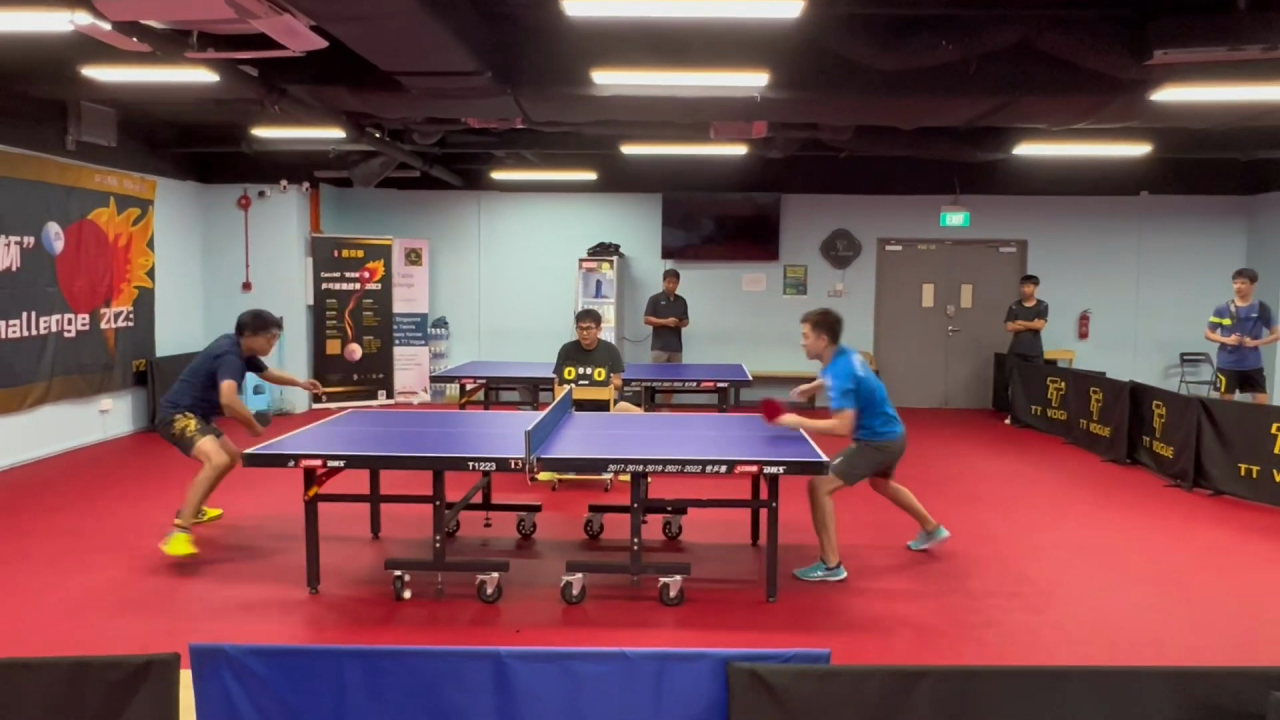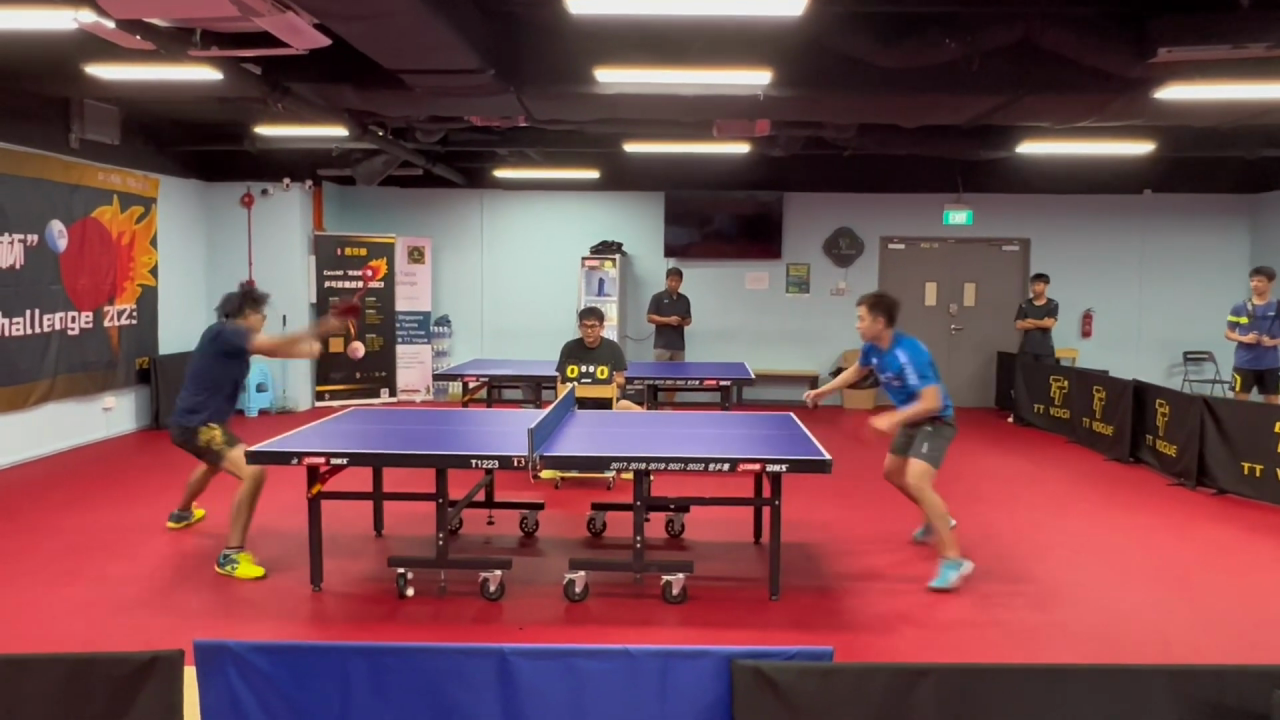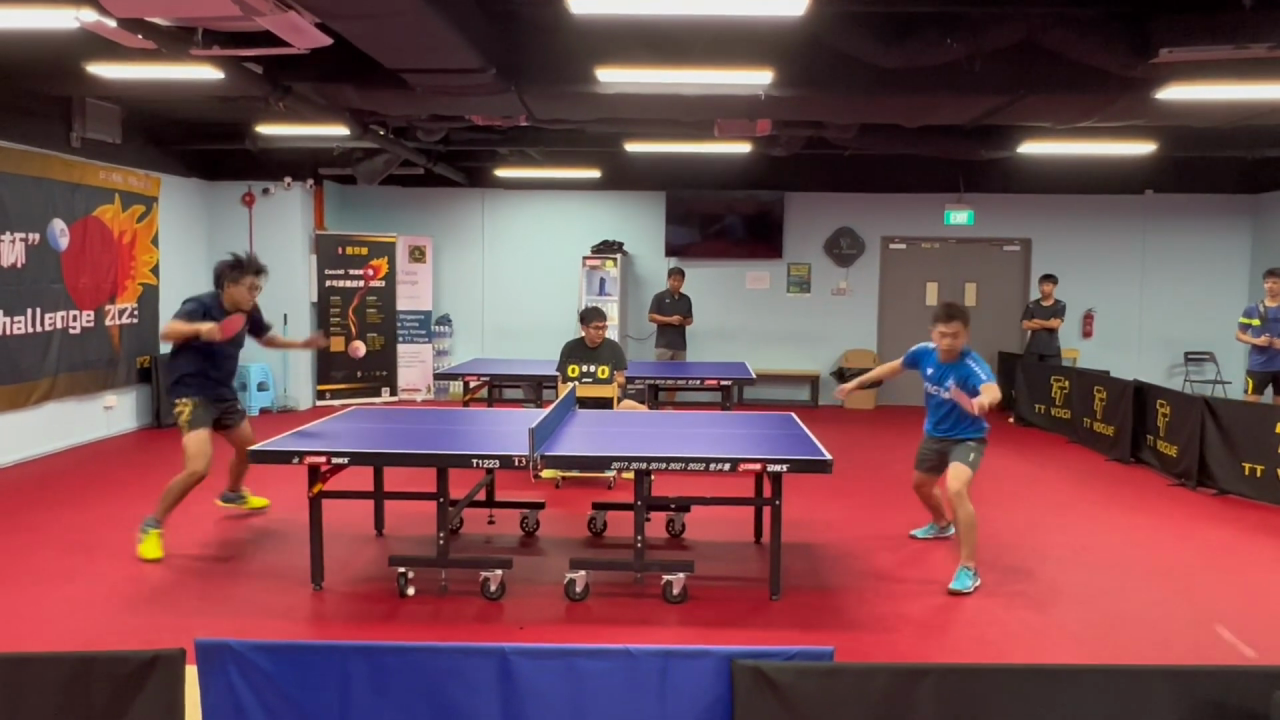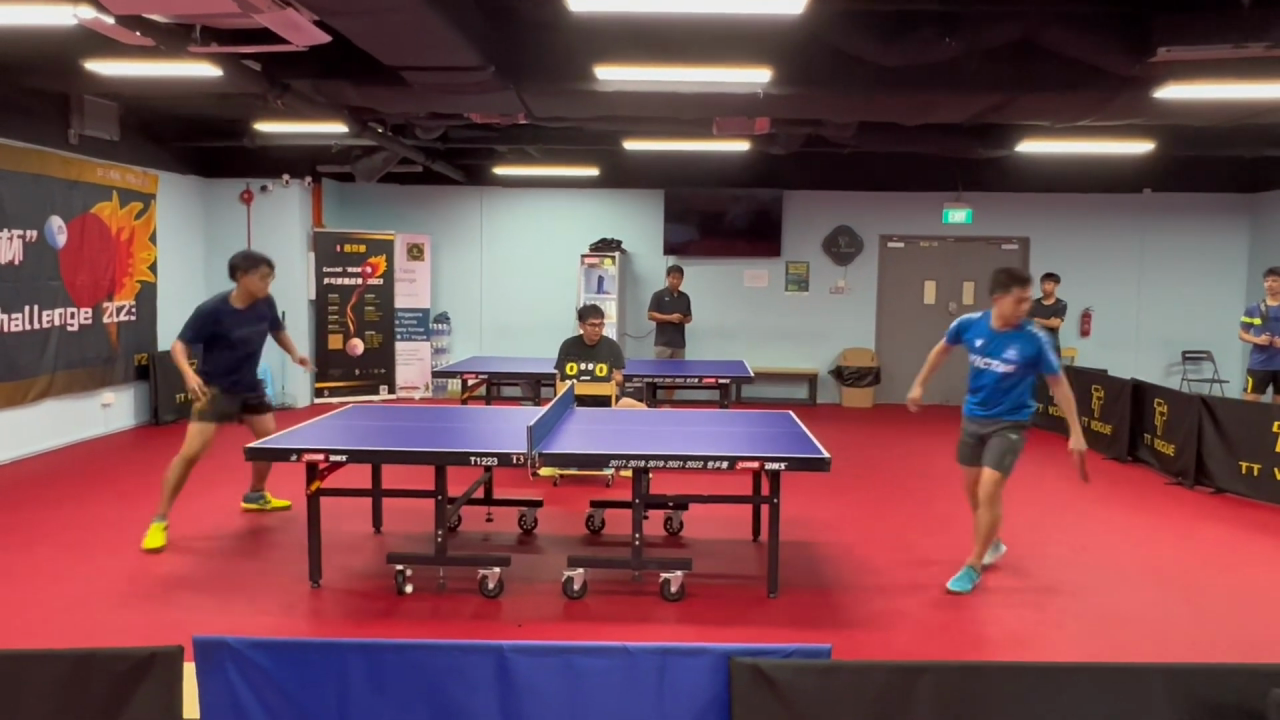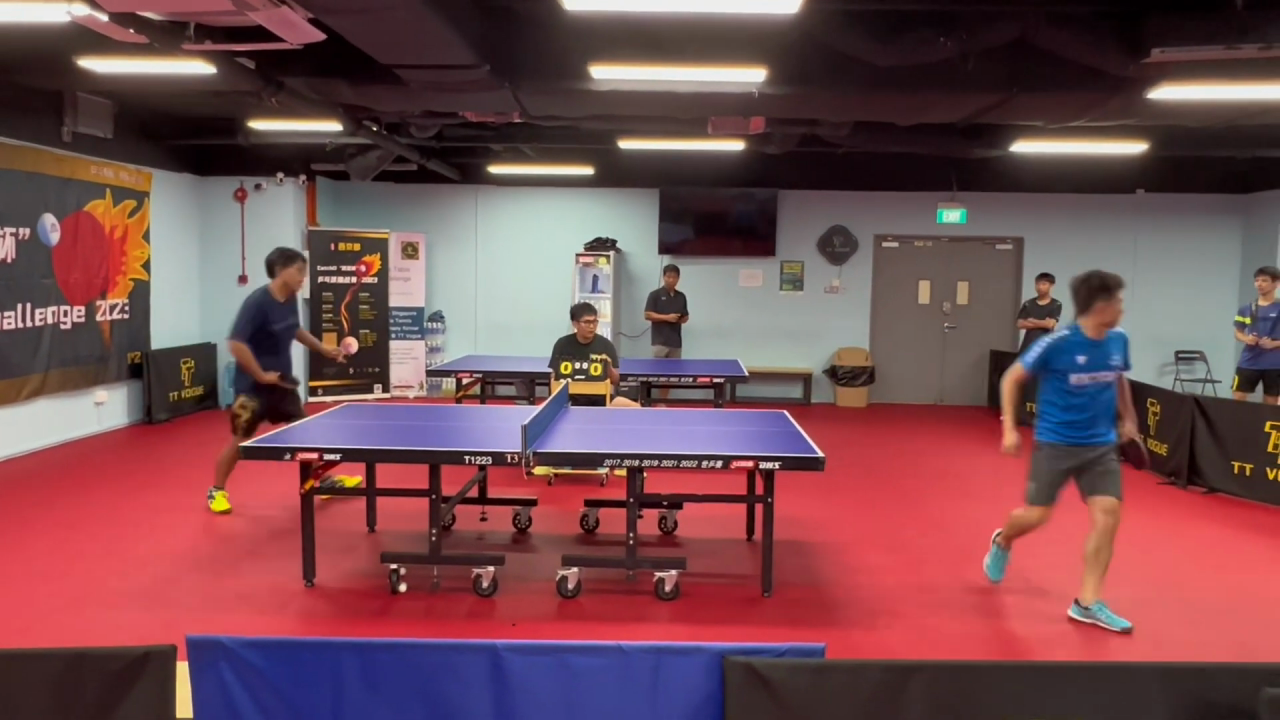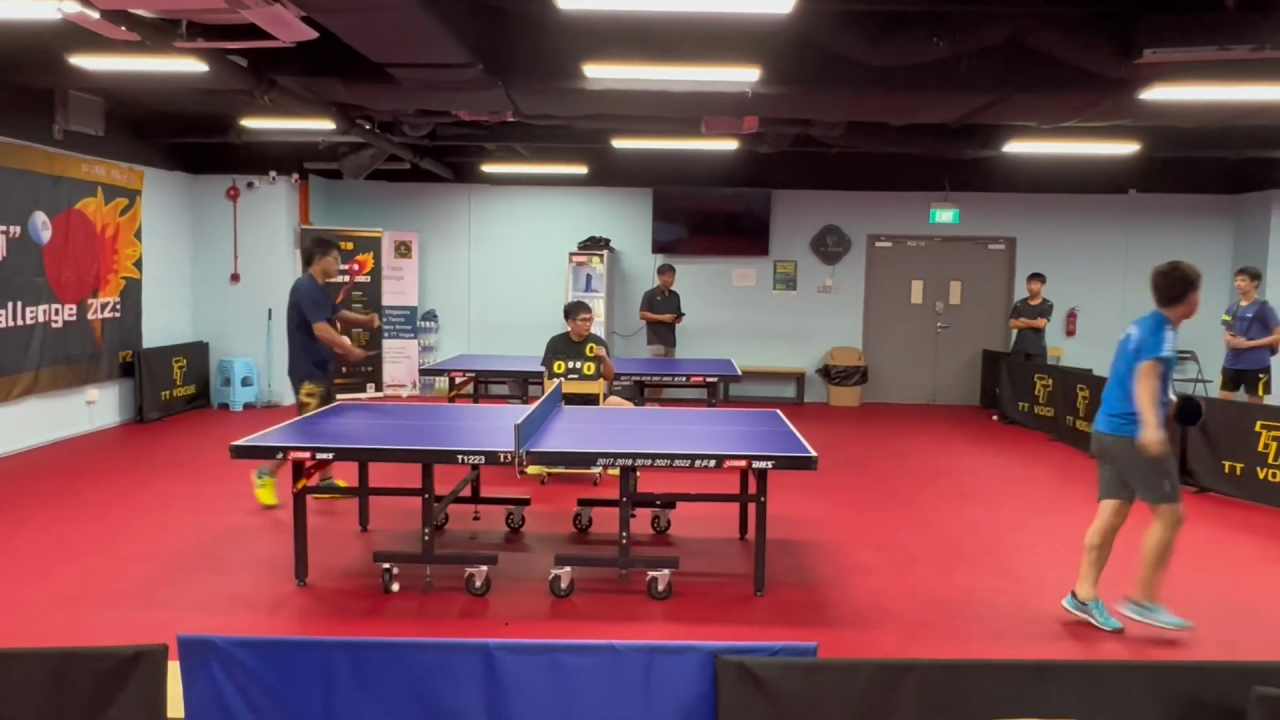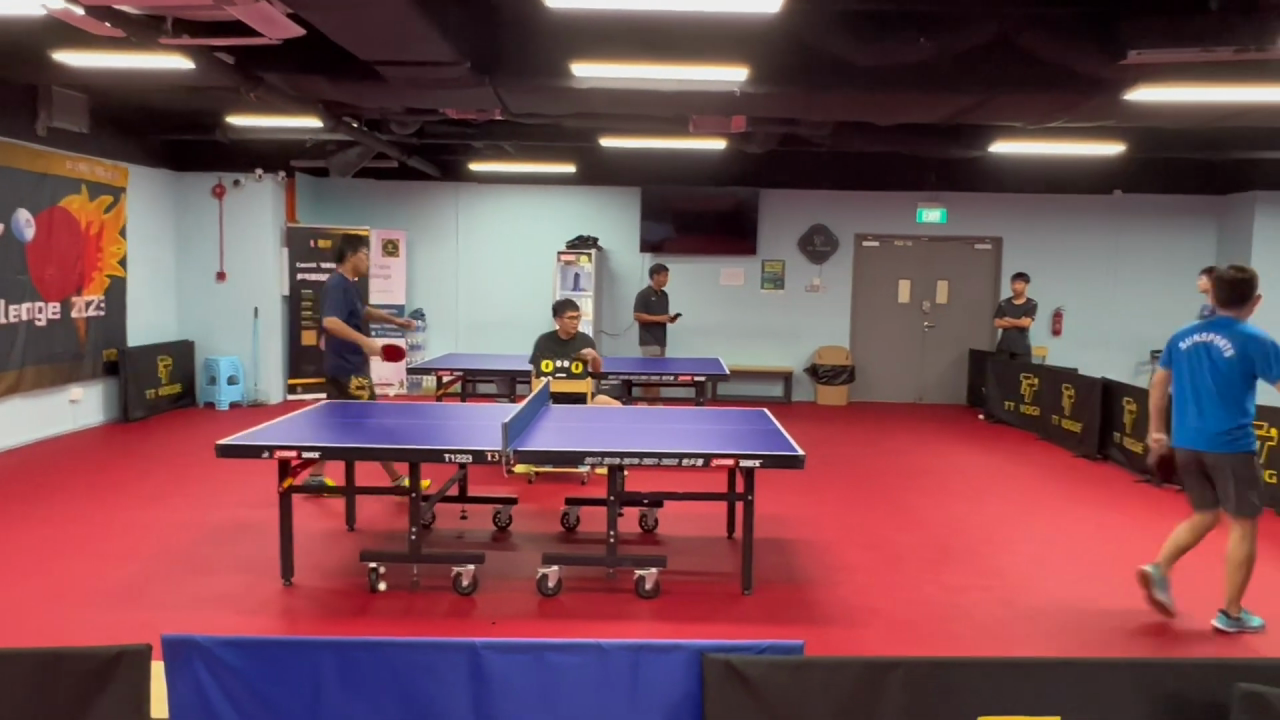
dt=0.3s
person 1, frame 1
left shoulder: (839, 372)
right shoulder: (843, 356)
left elbow: (843, 427)
left wrist: (799, 421)
right wrist: (808, 388)
left hip: (877, 441)
right hip: (891, 436)
left knee: (818, 487)
right knee: (882, 485)
left ankle: (831, 564)
right ankle: (933, 530)
person 1, frame 2
left shoulder: (909, 354)
right shoulder: (872, 347)
left elbow: (932, 402)
right elbow: (856, 371)
left wrist: (894, 419)
right wrist: (821, 391)
left hip: (936, 421)
right hip: (912, 421)
left knee: (917, 482)
right knee: (891, 472)
left ankle: (953, 560)
right ankle: (938, 520)
person 1, frame 3
left shoulder: (973, 366)
right shoulder: (922, 353)
left elbow: (992, 392)
right elbow: (895, 366)
left wrist: (983, 401)
right wrist: (856, 382)
left hip: (965, 440)
right hip: (933, 436)
left knee: (955, 490)
right knee: (921, 485)
left ankle: (968, 568)
right ankle: (943, 524)
person 1, frame 4
left shoulder: (1034, 339)
right shoulder: (969, 324)
left elbow: (1059, 384)
right elbow: (942, 349)
left wrist: (1075, 431)
right wrist: (919, 385)
left hip: (1010, 424)
right hip: (974, 417)
left knee: (987, 492)
right knee: (972, 485)
left ankle: (972, 566)
right ankle: (991, 541)
person 1, frame 5
left shoulder: (1119, 342)
right shoulder: (1057, 343)
right elbow: (1011, 379)
left wrist: (1128, 419)
right wrist: (1009, 429)
left hip: (1102, 444)
right hip: (1057, 442)
left knee: (1108, 515)
right knee: (1035, 516)
left ankle: (1088, 602)
right ankle: (1002, 541)
person 1, frame 6
left shoulder: (1143, 327)
right shoulder: (1160, 332)
right elbow: (1146, 376)
left wrist: (1164, 398)
right wrist: (1152, 425)
left hip: (1111, 431)
right hip: (1129, 435)
left knee: (1112, 513)
right knee: (1170, 515)
left ankle: (1086, 596)
right ankle: (1142, 599)
person 1, frame 7
left shoulder: (1182, 337)
left elbow: (1159, 384)
left wrist: (1157, 429)
left hip: (1185, 443)
right hip: (1231, 446)
left knee: (1204, 516)
right knee: (1242, 527)
left ankle: (1158, 568)
right ankle: (1230, 612)
person 2, frame 1
left shoulder: (239, 350)
right shoulder: (229, 357)
left elbow: (268, 374)
right elbow: (228, 399)
left wrist: (300, 383)
right wrist: (254, 428)
left hip: (188, 414)
right hip: (178, 415)
left knee: (230, 455)
right knee: (218, 461)
left ankle: (193, 510)
right ankle: (180, 535)
person 2, frame 2
left shoulder: (230, 334)
right shoulder: (224, 332)
left elbow: (275, 349)
right elbow: (269, 345)
left wrist: (317, 331)
right wrist: (310, 341)
left hip: (191, 420)
right hip: (199, 423)
left knee: (214, 461)
right knee: (253, 473)
left ankle: (181, 514)
right ankle: (231, 554)
person 2, frame 3
left shoulder: (249, 309)
right shoulder: (199, 306)
left elbow: (267, 338)
right elbow: (167, 333)
left wrist: (303, 344)
right wrist: (198, 328)
left hip: (223, 391)
right hip: (192, 392)
left knee: (247, 443)
right knee: (199, 468)
left ankle: (233, 494)
right ankle: (152, 527)
person 2, frame 4
left shoulder: (265, 304)
right shoulder: (211, 310)
left elbow: (278, 330)
right elbow: (179, 345)
left wrist: (295, 355)
right wrist: (189, 374)
left hip: (248, 386)
right hip: (215, 388)
left knee: (271, 438)
right knee: (191, 451)
left ankle: (256, 496)
right ankle: (159, 520)
person 2, frame 5
left shoulder: (290, 300)
right shoulder: (256, 303)
right elbow: (236, 344)
left wrist: (323, 348)
right wrist: (260, 375)
left hip: (282, 383)
right hip: (254, 386)
right knee: (240, 445)
right ankle: (217, 491)
person 2, frame 6
left shoulder: (319, 288)
right shoulder: (307, 288)
left elbow: (336, 315)
right elbow: (322, 330)
left wrist: (365, 320)
right wrist: (351, 351)
left hip: (321, 368)
right hip: (309, 371)
left ankle: (326, 480)
right ankle: (266, 475)
person 2, frame 7
left shoulder: (347, 285)
right shoulder: (338, 286)
left elbow: (364, 312)
right elbow: (330, 322)
left wrist: (396, 321)
right wrist: (365, 341)
left hip: (342, 367)
right hip: (348, 369)
left ankle: (315, 477)
right ankle: (399, 481)
